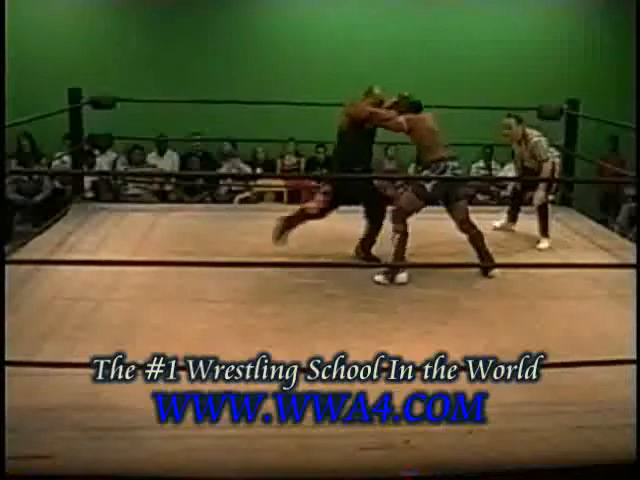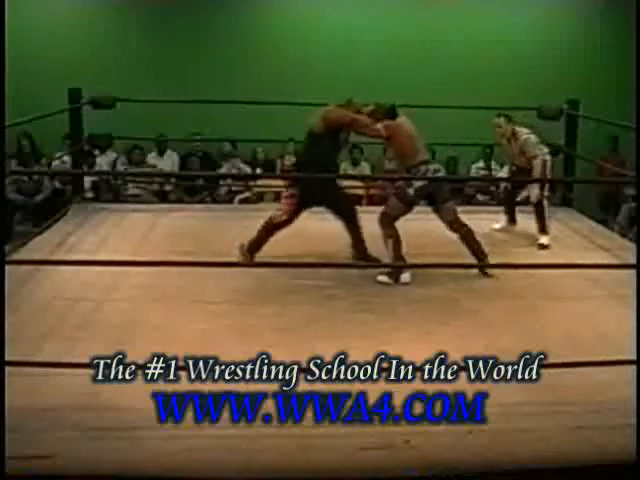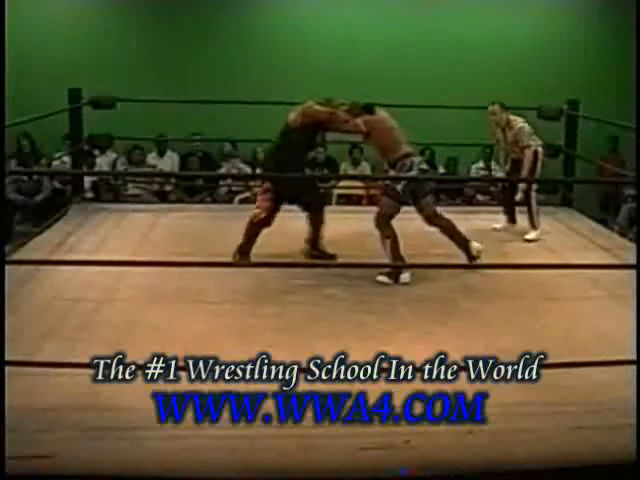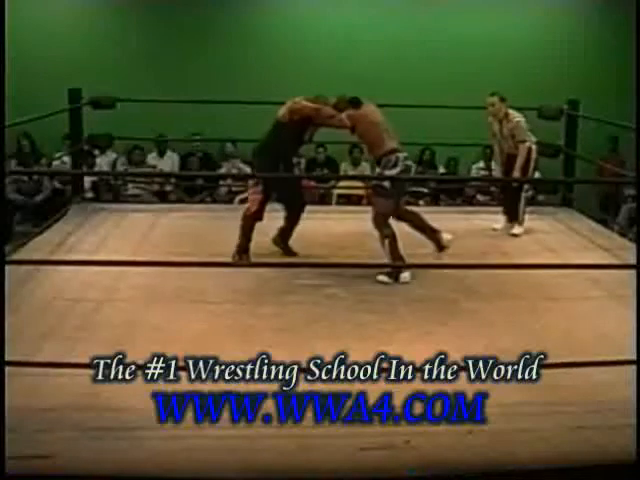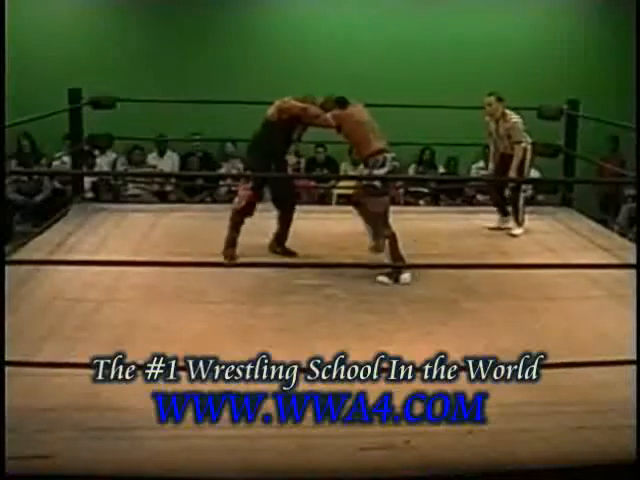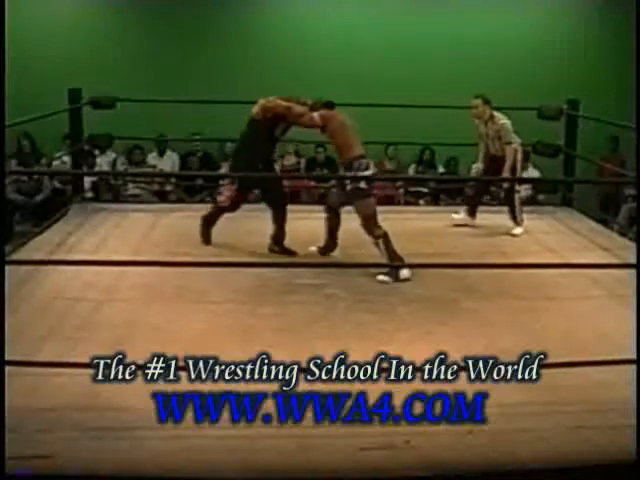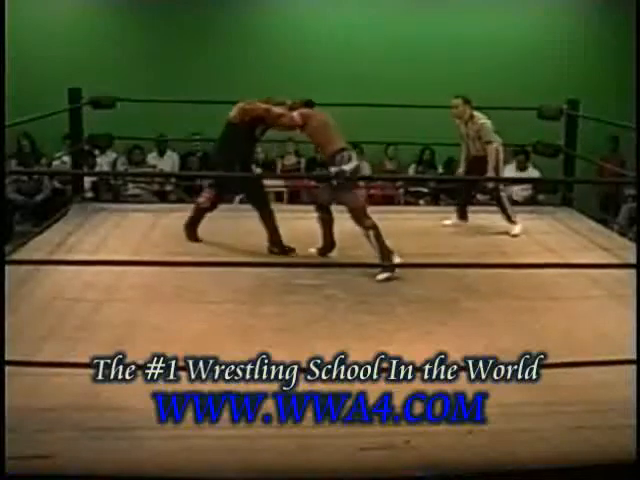
dt=0.2s
person 1, frame 1
left shoulder: (409, 120)
right shoulder: (425, 116)
left hip: (436, 173)
right hip: (451, 169)
left knee: (399, 215)
right knee: (464, 222)
left ankle: (397, 270)
right ankle: (488, 265)
person 1, frame 2
left shoulder: (388, 126)
right shoulder: (401, 120)
left hip: (418, 177)
left knee: (386, 220)
right knee: (455, 222)
left ankle: (399, 271)
right ankle: (484, 262)
person 1, frame 3
left shoulder: (367, 121)
right shoulder: (379, 113)
left hip: (403, 170)
right hip: (417, 165)
left knee: (382, 221)
right knee: (432, 216)
left ankle: (399, 271)
right ankle: (469, 247)
person 1, frame 4
left shoulder: (352, 115)
right shoulder: (368, 107)
left hip: (388, 164)
right hip: (401, 160)
left knee: (380, 220)
right knee: (397, 210)
left ankle: (399, 270)
right ankle: (438, 236)
person 1, frame 5
left shoulder: (339, 115)
right shoulder: (356, 107)
left hip: (376, 164)
right hip: (384, 159)
left knee: (379, 218)
right knee: (358, 200)
left ankle: (400, 270)
right ankle: (379, 242)
person 1, frame 6
left shoulder: (326, 115)
right shoulder: (336, 116)
left elbow: (302, 120)
left hip: (358, 169)
right hip: (357, 167)
left knee: (370, 223)
right knee: (331, 203)
left ankle: (399, 266)
right ankle: (329, 246)
person 1, frame 7
left shoulder: (305, 114)
right shoulder: (317, 115)
left hip: (342, 164)
right hip: (340, 163)
left knee: (360, 215)
right knee: (321, 202)
left ankle: (389, 259)
right ankle: (327, 246)
person 2, frame 1
left shoulder: (373, 117)
right shoulder: (351, 112)
right elbow: (369, 112)
right wrist: (392, 115)
left hip: (362, 173)
right hip: (342, 172)
left knee: (378, 210)
right knee: (318, 209)
left ankle: (363, 250)
right ankle: (287, 223)
person 2, frame 2
left shoulder: (346, 124)
right shoulder: (328, 116)
right elbow: (354, 119)
left hip: (324, 177)
right hip: (305, 176)
left knee: (348, 212)
right knee: (283, 216)
left ankle: (360, 252)
right ankle: (250, 248)
person 2, frame 3
left shoulder: (323, 122)
right shoulder: (306, 112)
right elbow: (332, 114)
left hip: (295, 169)
right hip: (275, 168)
left knee: (317, 203)
right knee: (263, 213)
left ankle: (313, 247)
right ankle: (243, 251)
person 2, frame 4
left shoulder: (315, 118)
right shoulder: (295, 107)
right elbow: (319, 110)
left hip: (284, 164)
right hip: (265, 160)
left knee: (297, 204)
right knee: (255, 207)
left ankle: (281, 239)
right ankle: (241, 249)
person 2, frame 5
left shoulder: (305, 117)
right shoulder: (283, 107)
right elbow: (307, 110)
left hip: (278, 162)
right hip: (257, 159)
left knee: (288, 203)
right knee: (245, 203)
left ankle: (278, 243)
right ankle: (231, 243)
person 2, frame 6
left shoulder: (288, 116)
right shoulder: (266, 106)
right elbow: (290, 109)
left hip: (264, 162)
right hip: (244, 160)
left knee: (279, 201)
right knee: (231, 200)
left ankle: (277, 243)
right ankle: (207, 221)
person 2, frame 7
left shoulder: (267, 118)
right shoulder: (243, 110)
left elbow: (288, 123)
right elbow: (269, 111)
right wrist: (285, 113)
left hip: (242, 163)
right hip: (224, 162)
left knee: (261, 201)
right knee: (210, 199)
left ankle: (275, 243)
right ankle: (191, 226)
person 3, frame 1
left shoulder: (536, 140)
right shoulder: (512, 138)
left elbow: (546, 164)
right elbow: (519, 157)
left wrist: (541, 188)
right wrist: (519, 177)
left hip: (550, 165)
right hip: (531, 166)
left knee: (542, 200)
right knee: (517, 192)
left ankle: (545, 237)
right ankle: (509, 221)
person 3, frame 2
left shoulder: (526, 138)
right shoulder: (502, 137)
left elbow: (537, 161)
right elbow: (510, 156)
left wrist: (535, 186)
right wrist: (511, 173)
left hip: (541, 163)
right hip: (522, 165)
left knee: (538, 197)
right knee: (508, 191)
left ankle: (544, 235)
right ankle: (509, 222)
person 3, frame 3
left shoulder: (519, 126)
right shoulder: (495, 127)
left elbow: (529, 151)
right elbow: (501, 148)
left wrist: (524, 176)
right wrist: (505, 167)
left hip: (533, 155)
right hip: (517, 157)
left knee: (529, 190)
right knee: (506, 189)
left ankle: (535, 229)
right ankle: (510, 221)
person 3, frame 4
left shoulder: (517, 121)
right shoulder: (492, 120)
left elbow: (524, 146)
right elbow: (496, 143)
left wrist: (517, 170)
right wrist: (500, 165)
left hip: (527, 153)
right hip: (511, 154)
left knee: (518, 188)
right knee: (506, 188)
left ankle: (519, 224)
right ankle: (510, 221)
person 3, frame 5
left shoulder: (513, 121)
right shoulder: (489, 120)
left elbow: (519, 147)
left wrist: (513, 170)
right wrist: (492, 163)
left hip: (521, 153)
right hip: (505, 154)
left knee: (516, 189)
right knee: (494, 186)
left ankle: (519, 224)
right ankle: (504, 219)
person 3, frame 6
left shoulder: (502, 123)
right shoulder: (479, 122)
left elbow: (510, 148)
left wrist: (506, 171)
right wrist: (481, 164)
left hip: (511, 154)
right hip: (494, 155)
left knee: (510, 190)
right knee: (479, 184)
left ankle: (518, 224)
right ankle: (469, 216)
person 3, frame 7
left shoulder: (481, 122)
right shoulder: (459, 122)
left elbow: (491, 147)
left wrist: (490, 171)
right wrist: (463, 165)
left hip: (492, 154)
right hip: (476, 156)
left knee: (495, 189)
right knee: (463, 185)
left ankle: (514, 223)
right ankle: (460, 217)
